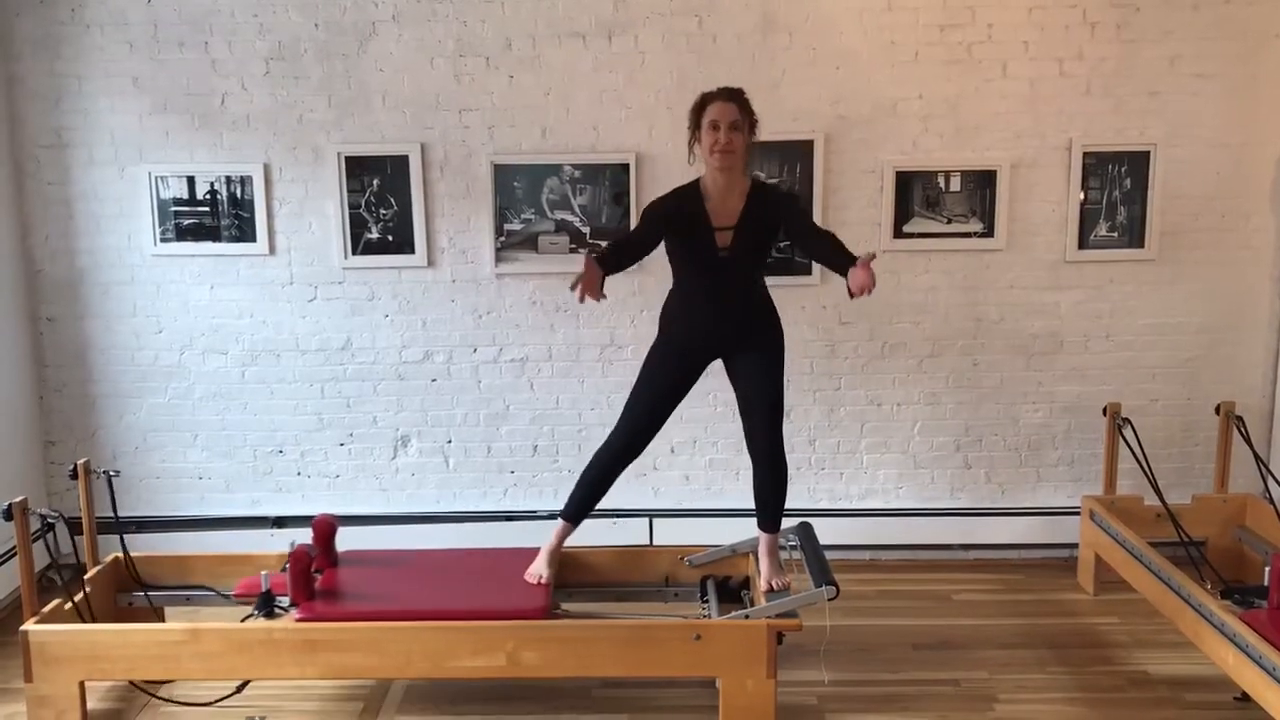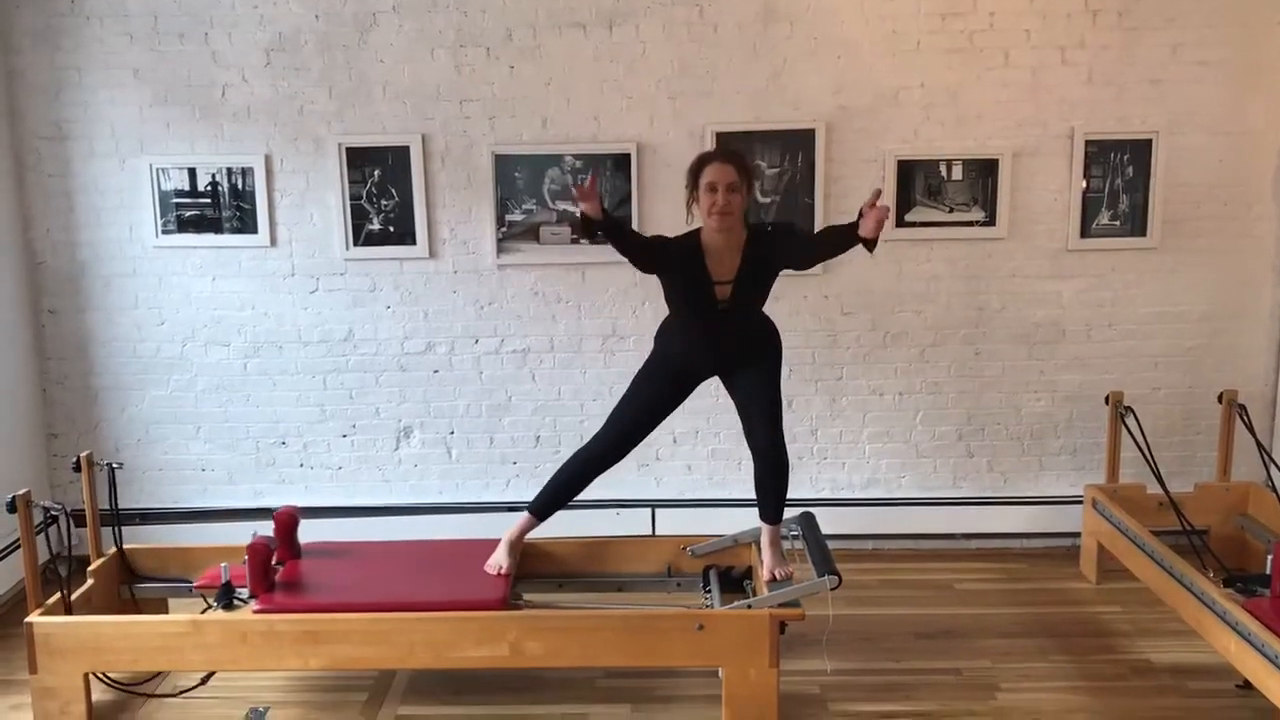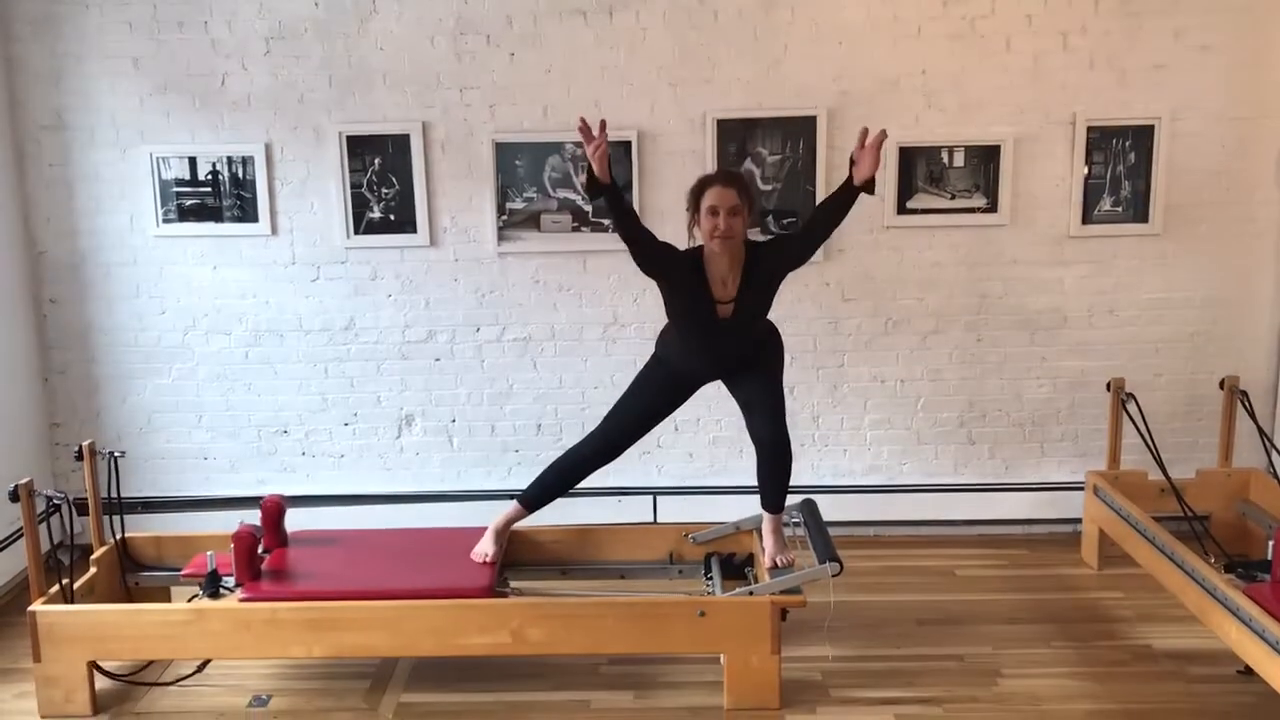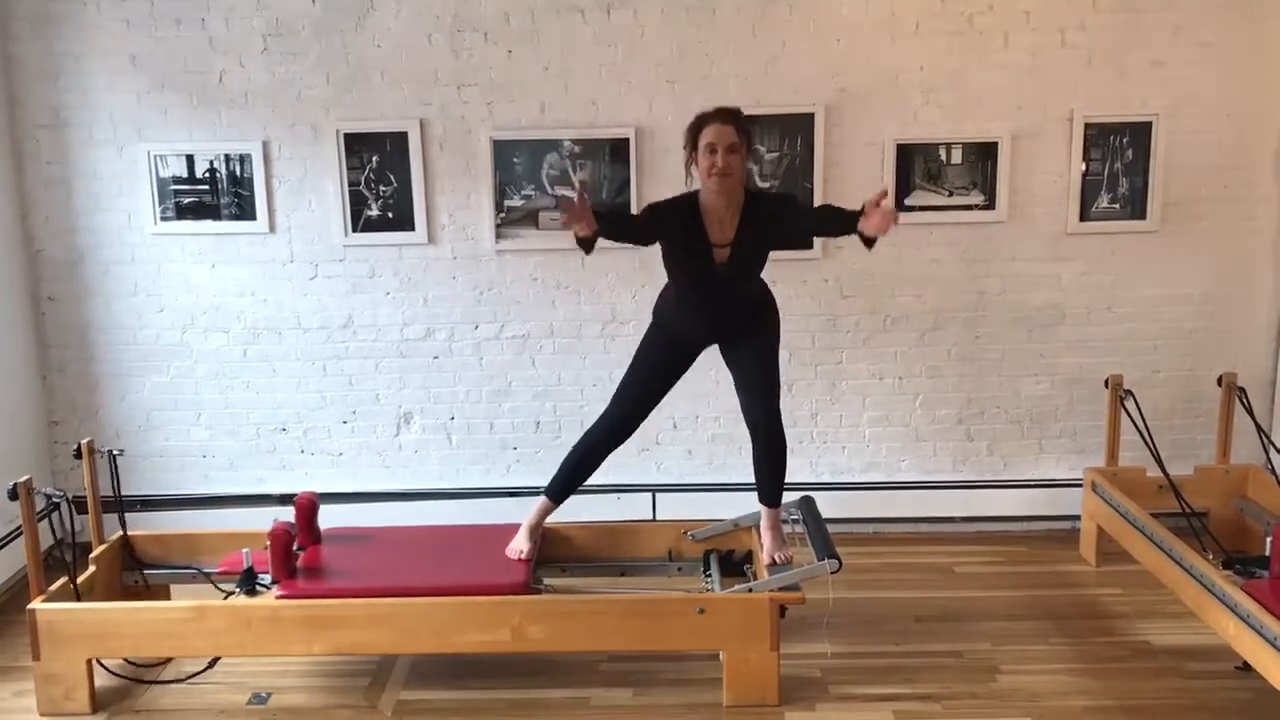
dt=0.5s
person 1, frame 1
left shoulder: (774, 203)
right shoulder: (673, 207)
left elbow: (814, 238)
right elbow: (635, 243)
left wrist: (851, 267)
right wrist: (599, 267)
left hip: (753, 336)
right hip: (684, 335)
left knee: (767, 444)
right knee: (626, 440)
left ankle: (769, 552)
right ankle: (554, 543)
person 1, frame 2
left shoulder: (769, 246)
right shoulder: (673, 252)
left elbow: (816, 244)
right elbow: (633, 245)
left wrist: (860, 231)
right wrist: (596, 216)
left hip: (751, 355)
right hip: (680, 356)
left knee: (769, 444)
right knee: (609, 443)
left ankle: (770, 543)
right ankle: (515, 535)
person 1, frame 3
left shoulder: (769, 260)
right shoulder: (674, 268)
left elbow: (816, 227)
right elbow: (632, 230)
left wrist: (857, 180)
right wrist: (603, 179)
left hip: (752, 359)
right hip: (681, 362)
left knee: (772, 438)
right knee: (604, 442)
left ankle: (772, 529)
right ankle: (505, 522)
person 1, frame 4
left shoulder: (769, 210)
right shoulder: (672, 215)
left elbow: (817, 218)
right elbow: (629, 228)
left wrist: (860, 222)
right wrist: (590, 229)
left hip: (750, 324)
right hip: (678, 326)
left knee: (765, 422)
right knee: (617, 420)
left ankle: (770, 526)
right ankle: (536, 517)
